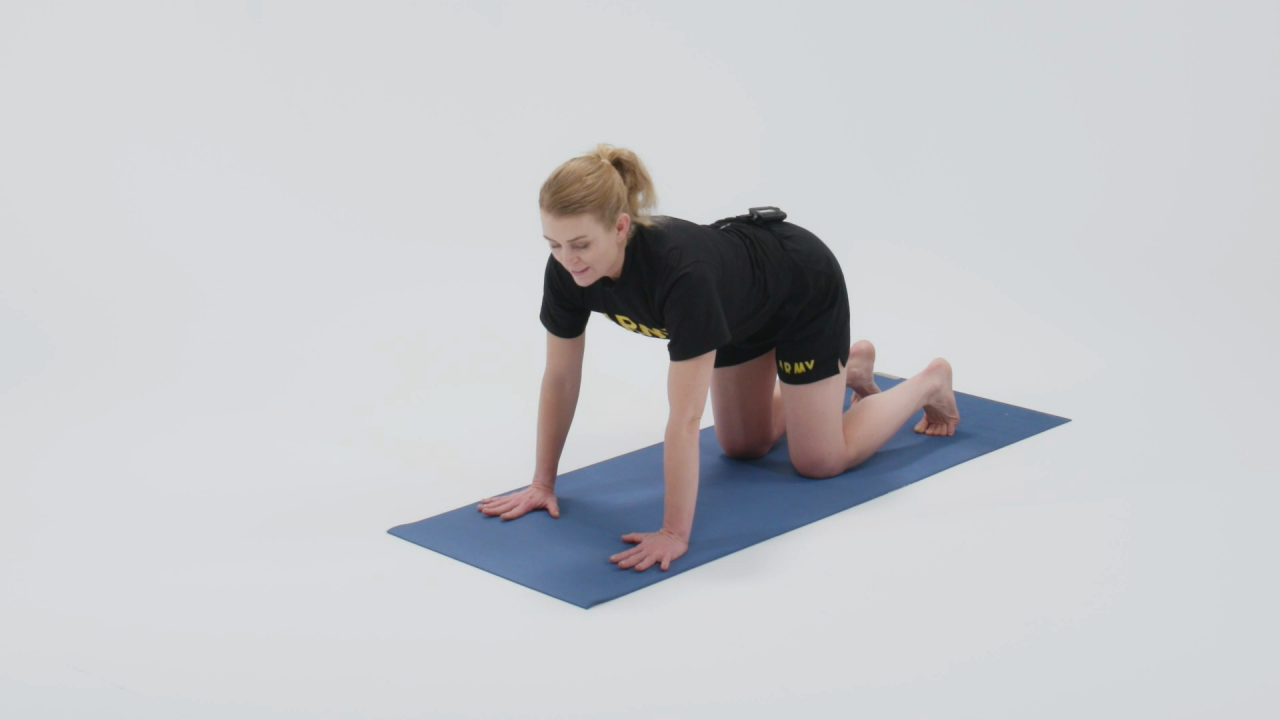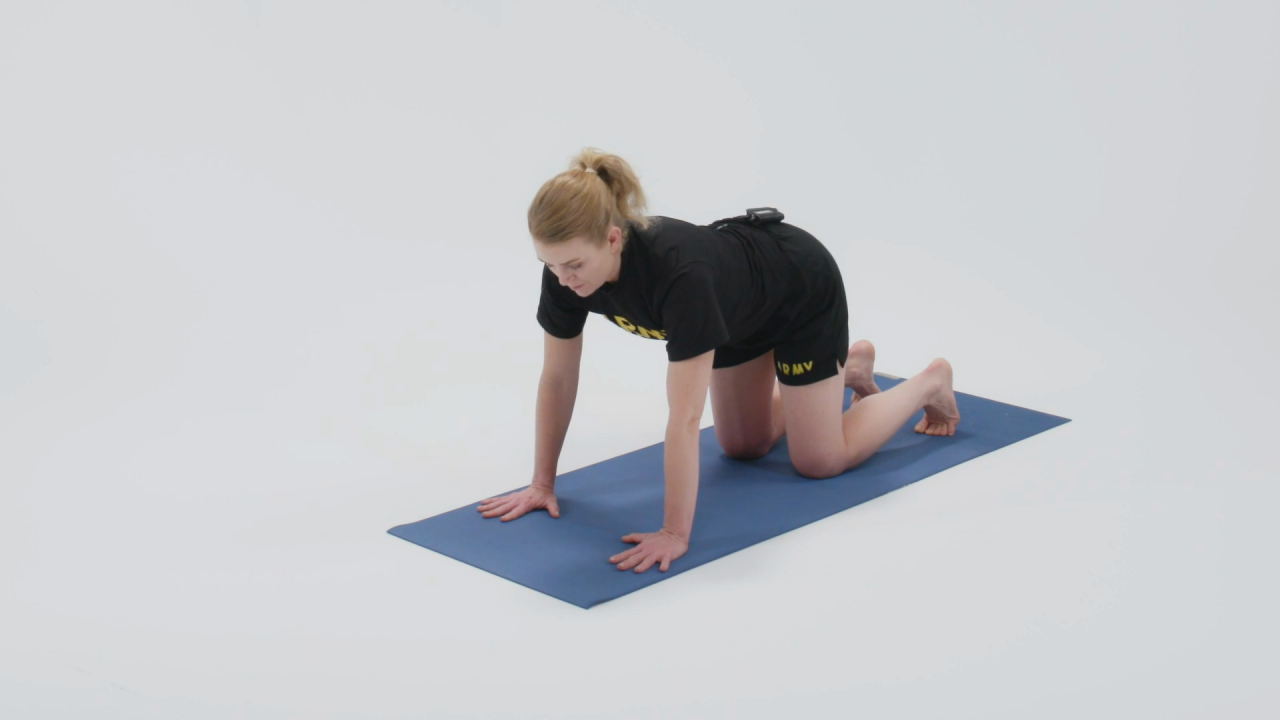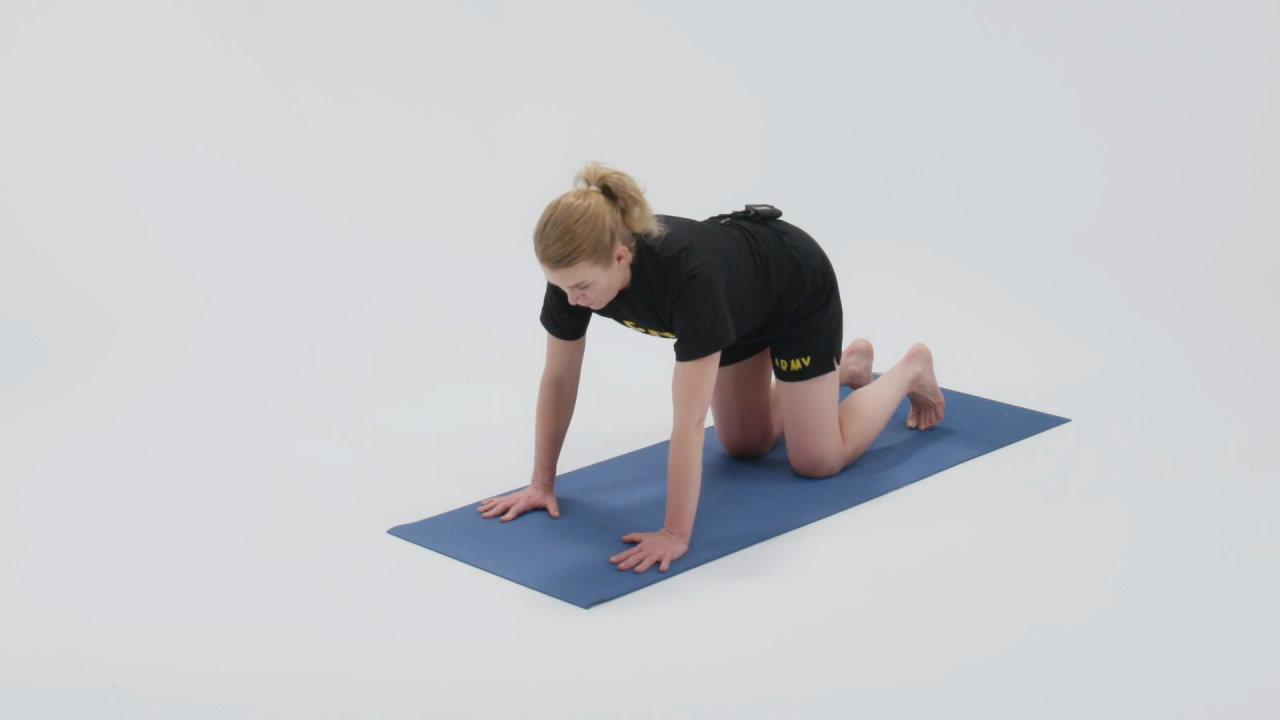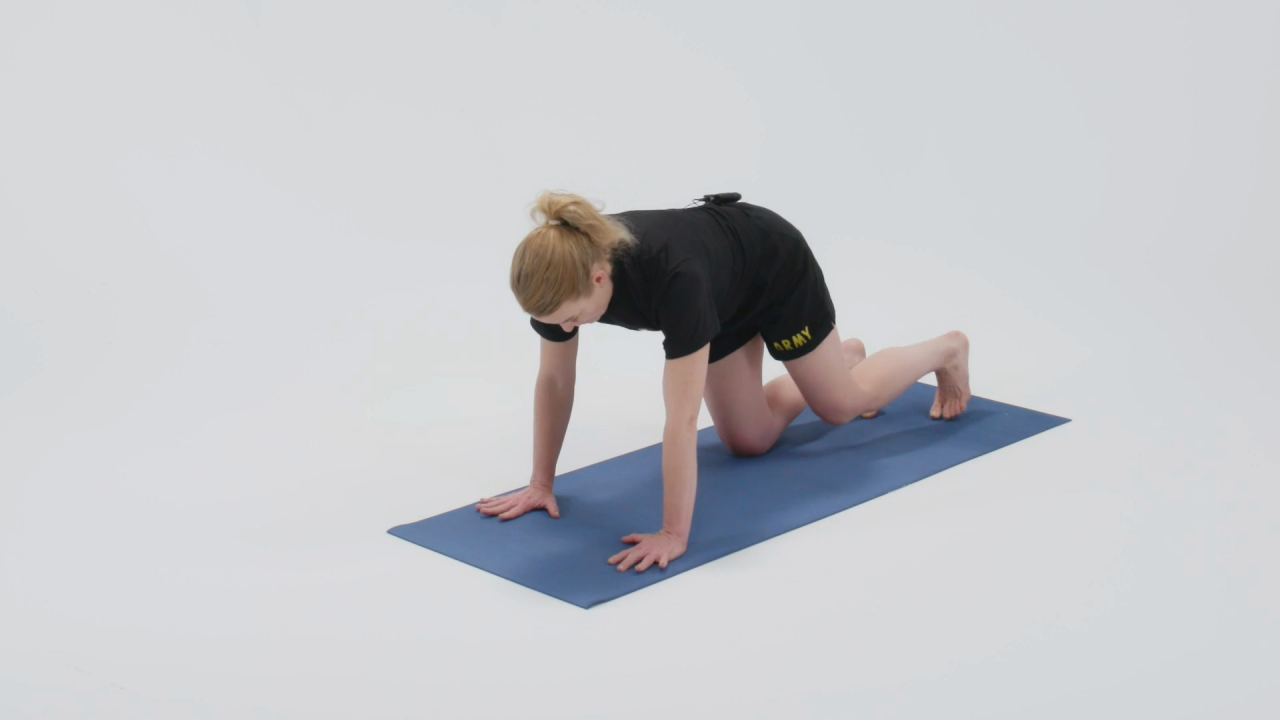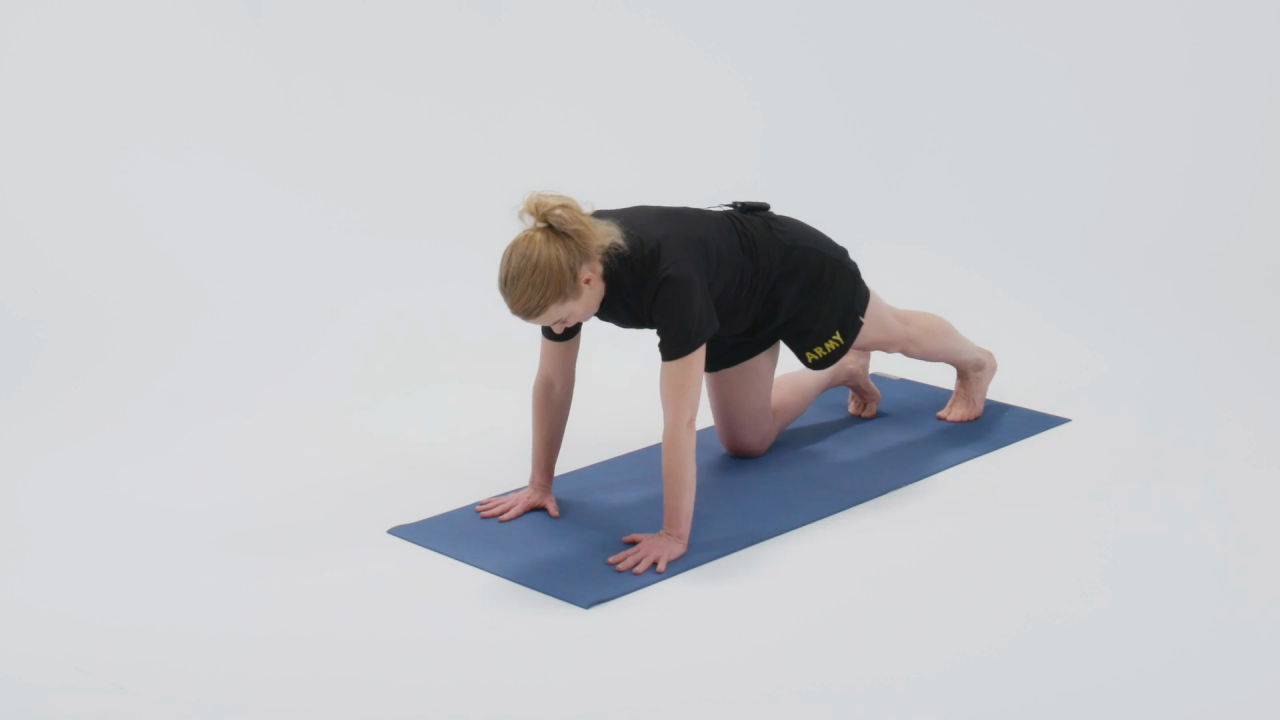
dt=1s
person 1, frame 1
left shoulder: (681, 271)
right shoulder: (568, 268)
left elbow: (685, 417)
right elbow: (560, 379)
left wrist: (675, 532)
right wrist: (543, 482)
left hip: (804, 290)
right hip: (744, 301)
left knee: (818, 460)
right knee: (744, 447)
left ankle: (930, 382)
right ankle: (849, 367)
person 1, frame 2
left shoulder: (679, 273)
right shoulder: (566, 267)
left elbow: (685, 418)
right elbow: (557, 379)
left wrist: (675, 533)
right wrist: (542, 483)
left hip: (802, 291)
right hip: (742, 303)
left knee: (819, 460)
right knee: (744, 447)
left ankle: (930, 384)
right ankle: (848, 367)
person 1, frame 3
left shoulder: (688, 276)
right shoulder: (575, 266)
left elbow: (689, 421)
right elbow: (559, 379)
left wrist: (676, 533)
right wrist: (542, 482)
left hip: (798, 291)
right hip: (743, 300)
left knee: (817, 460)
right knee: (746, 446)
left ankle: (910, 370)
right ankle: (848, 365)
person 1, frame 4
left shoulder: (673, 276)
right shoulder: (561, 271)
left elbow: (681, 419)
right elbow: (554, 381)
left wrist: (675, 534)
right wrist: (541, 483)
left hip: (775, 267)
right hip: (725, 291)
left knee: (841, 404)
right knee: (749, 440)
left ankle: (946, 351)
right ankle: (841, 357)
person 1, frame 5
left shoulder: (668, 277)
right shoulder: (564, 264)
left elbow: (680, 420)
right elbow: (553, 380)
left wrist: (675, 535)
right wrist: (541, 482)
left hip: (797, 273)
right hip: (737, 304)
left knee: (893, 334)
right knee: (746, 442)
left ankle: (975, 362)
right ankle: (845, 370)
